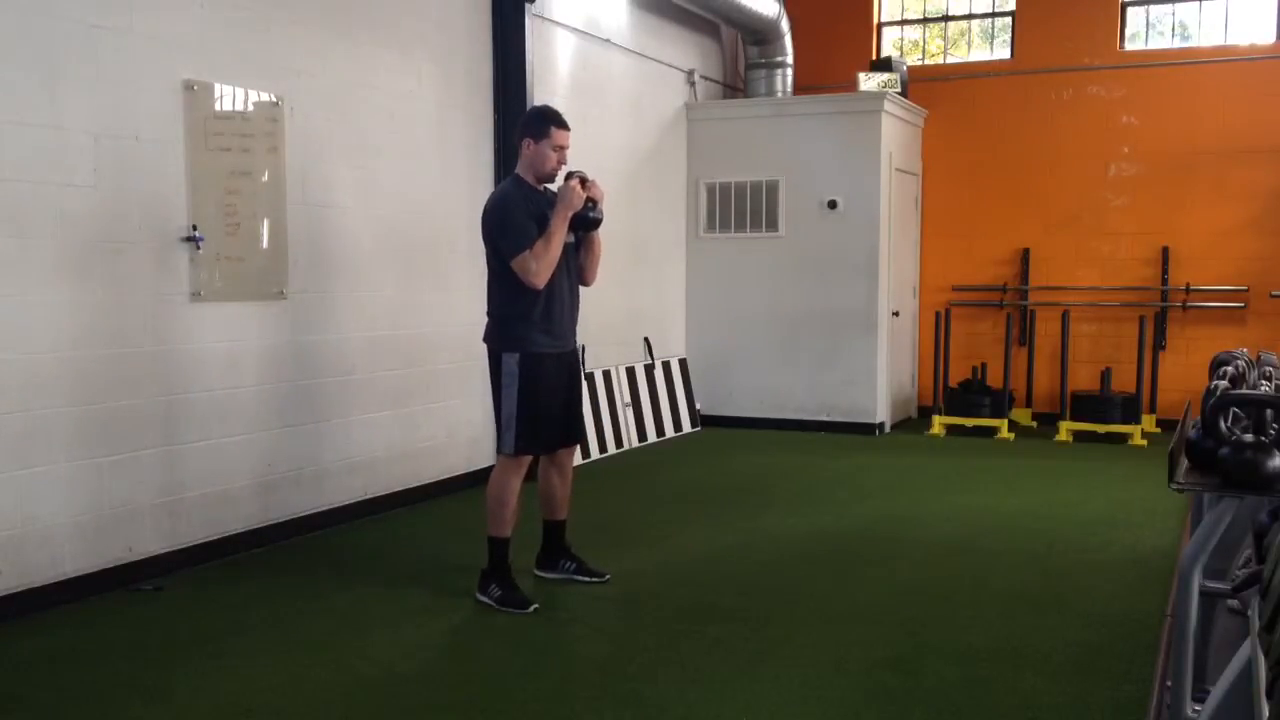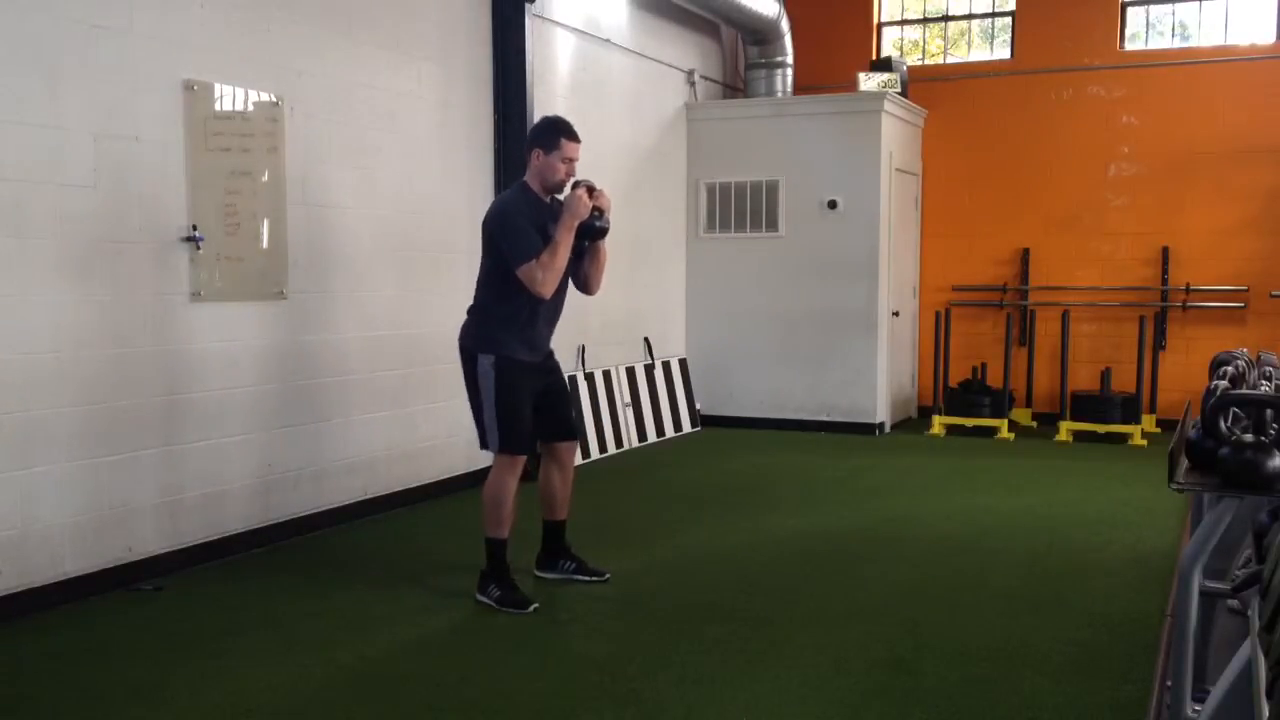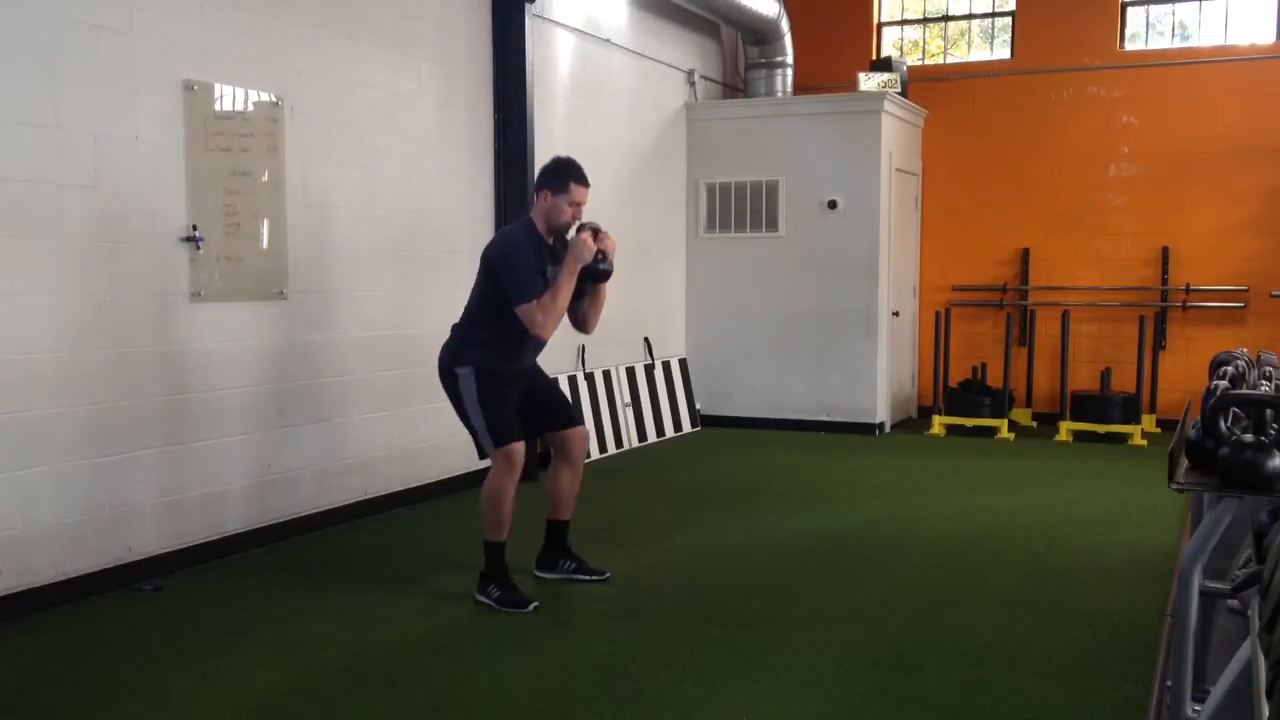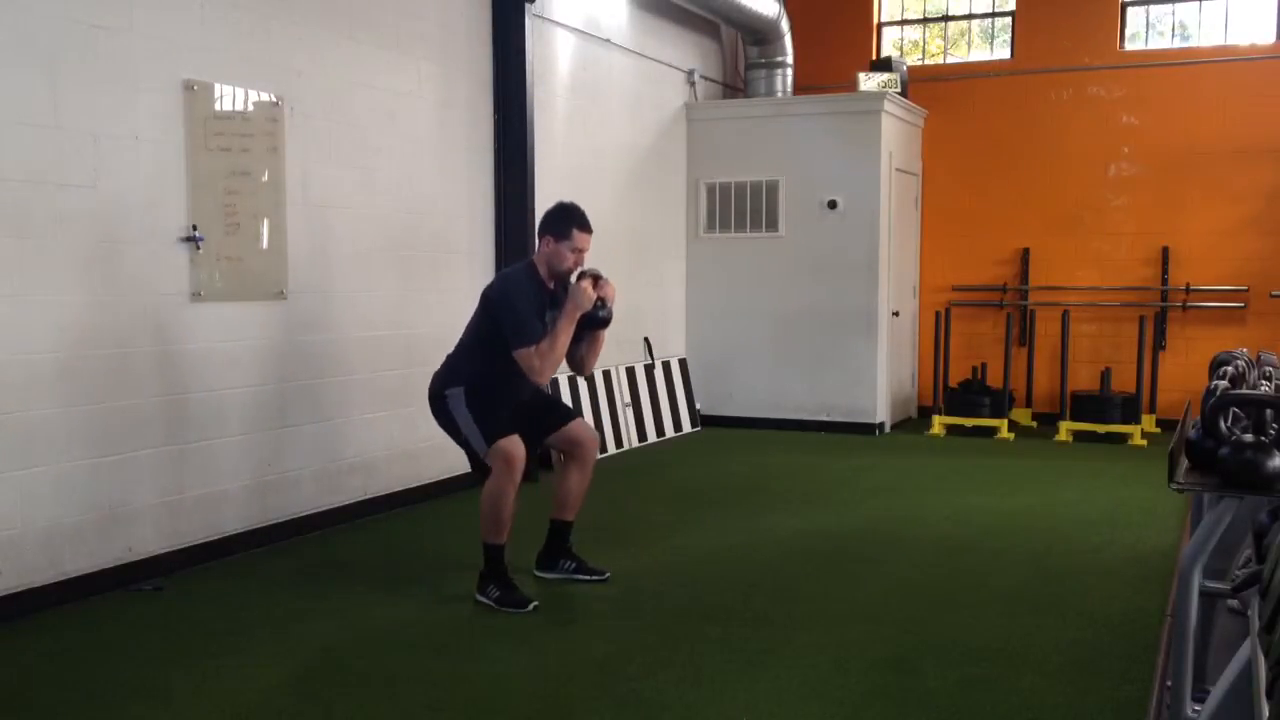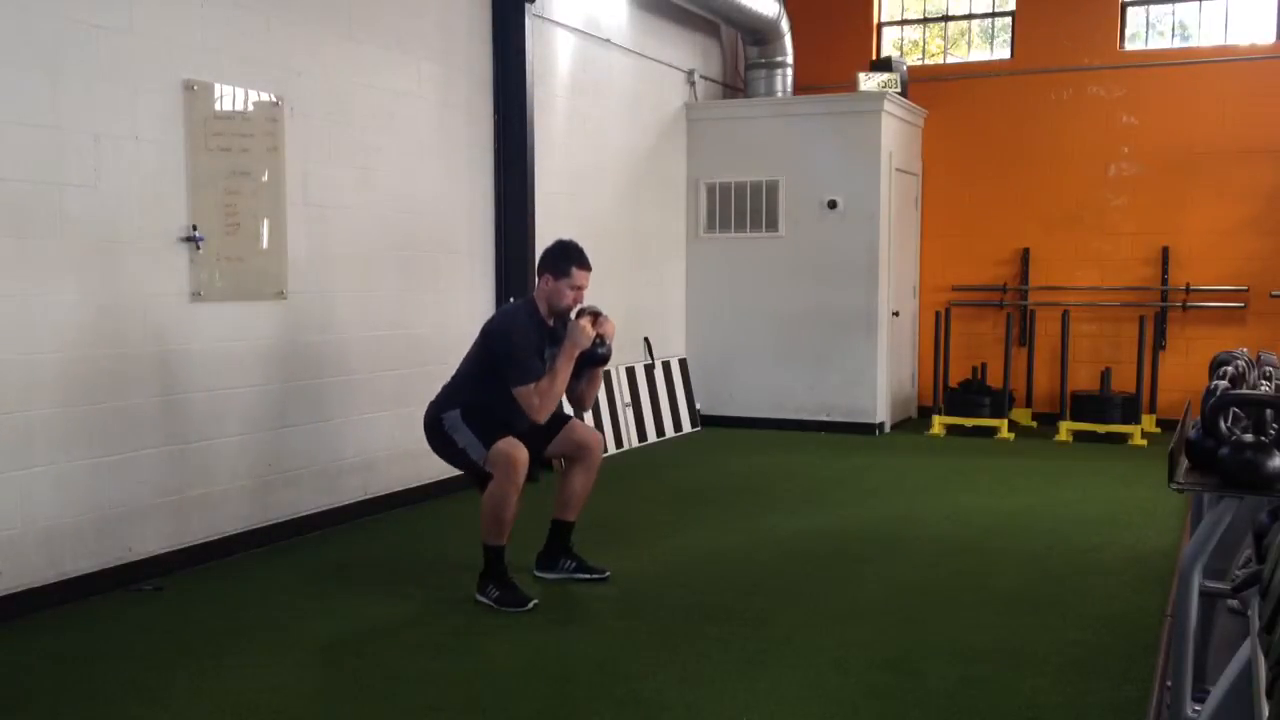
dt=0.3s
person 1, frame 1
left shoulder: (554, 200)
right shoulder: (507, 202)
left elbow: (585, 274)
right elbow: (535, 274)
right wrist: (563, 213)
left hip: (561, 346)
right hip: (521, 350)
left knee: (562, 453)
right knee: (516, 457)
left ankle: (554, 553)
right ankle: (494, 575)
person 1, frame 2
left shoulder: (558, 210)
right shoulder: (510, 210)
left elbow: (589, 284)
right elbow: (541, 284)
right wrist: (570, 222)
left hip: (536, 351)
right hip: (495, 351)
left knee: (563, 446)
right knee: (512, 456)
left ankle: (553, 553)
right ankle: (493, 575)
person 1, frame 3
left shoulder: (562, 247)
right shoulder: (512, 246)
left elbow: (584, 323)
right elbow: (542, 323)
right wrist: (573, 264)
left hip: (518, 366)
right hip: (474, 366)
left knee: (574, 440)
right knee: (511, 455)
left ankle: (554, 552)
right ankle: (493, 575)
person 1, frame 4
left shoulder: (562, 289)
right shoulder: (513, 289)
left elbow: (581, 366)
right elbow: (541, 371)
right wrist: (573, 311)
left hip: (513, 393)
right hip: (463, 393)
left knee: (585, 441)
right knee: (511, 456)
left ankle: (555, 552)
right ankle: (492, 577)
person 1, frame 5
left shoulder: (562, 324)
right shoulder: (513, 326)
left elbow: (581, 402)
right elbow: (540, 411)
right wrist: (572, 349)
right hip: (457, 417)
left knee: (590, 444)
right knee: (514, 459)
left ankle: (555, 553)
right ankle: (492, 577)
